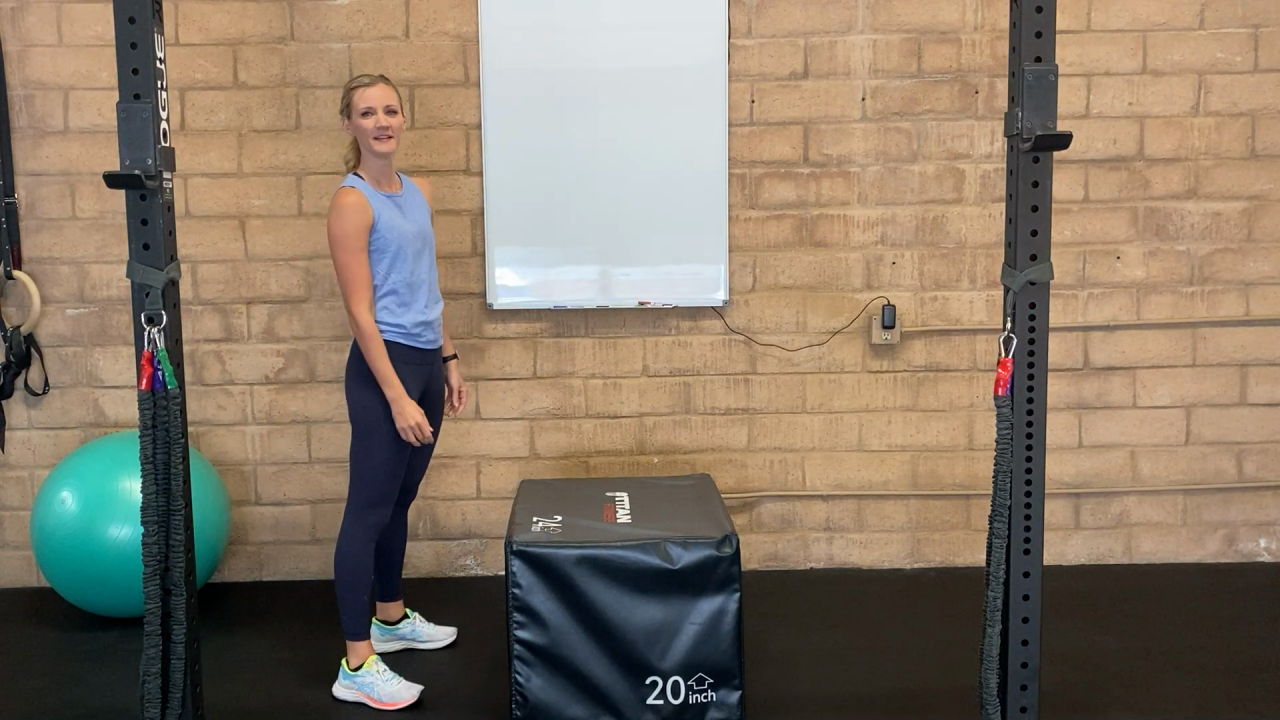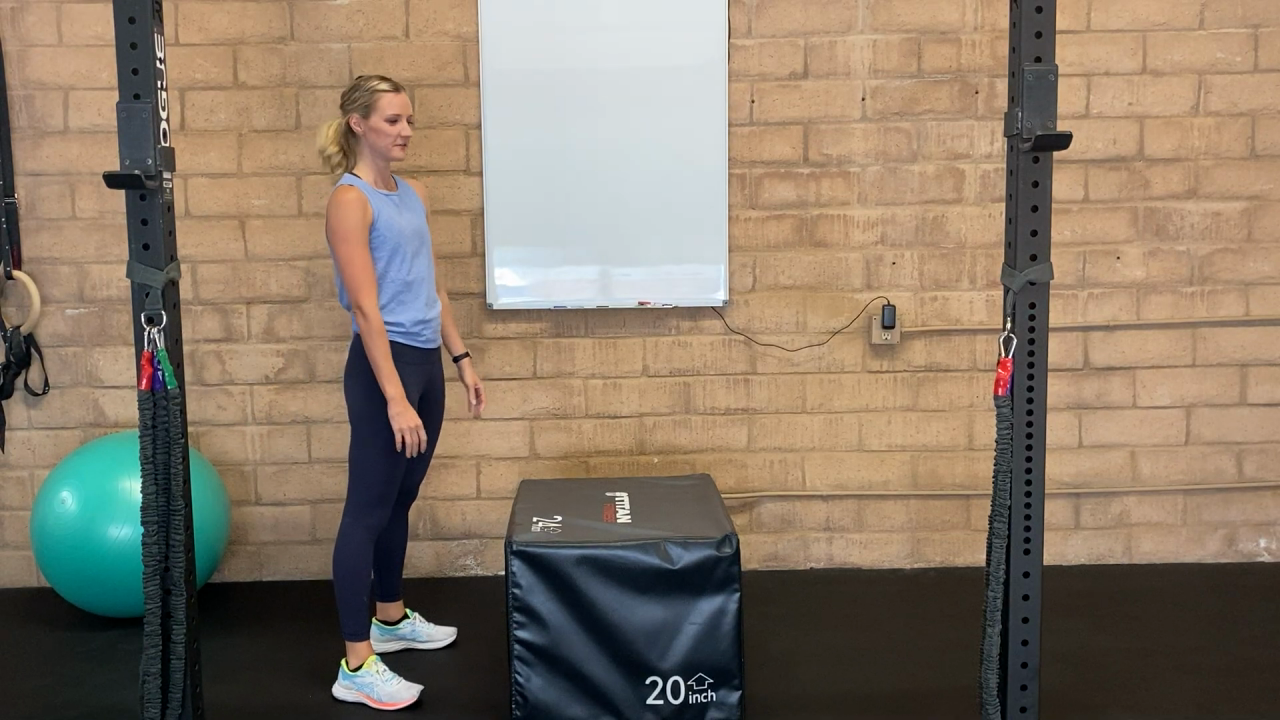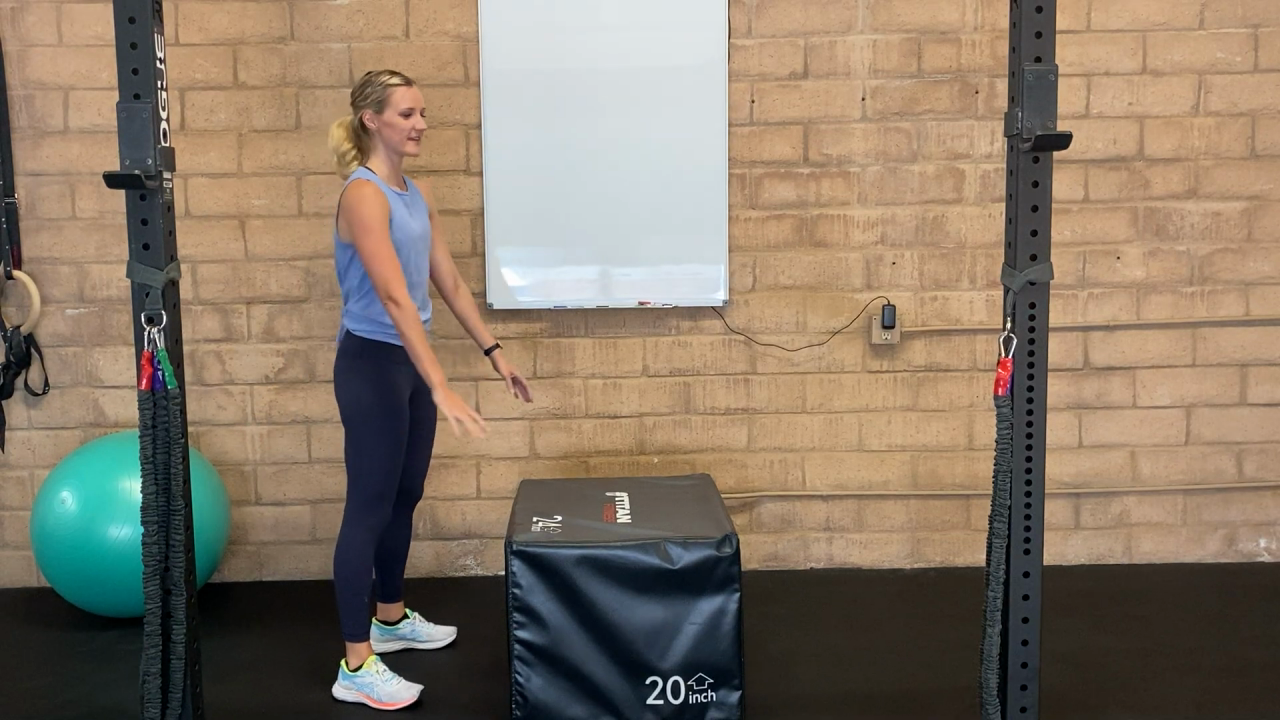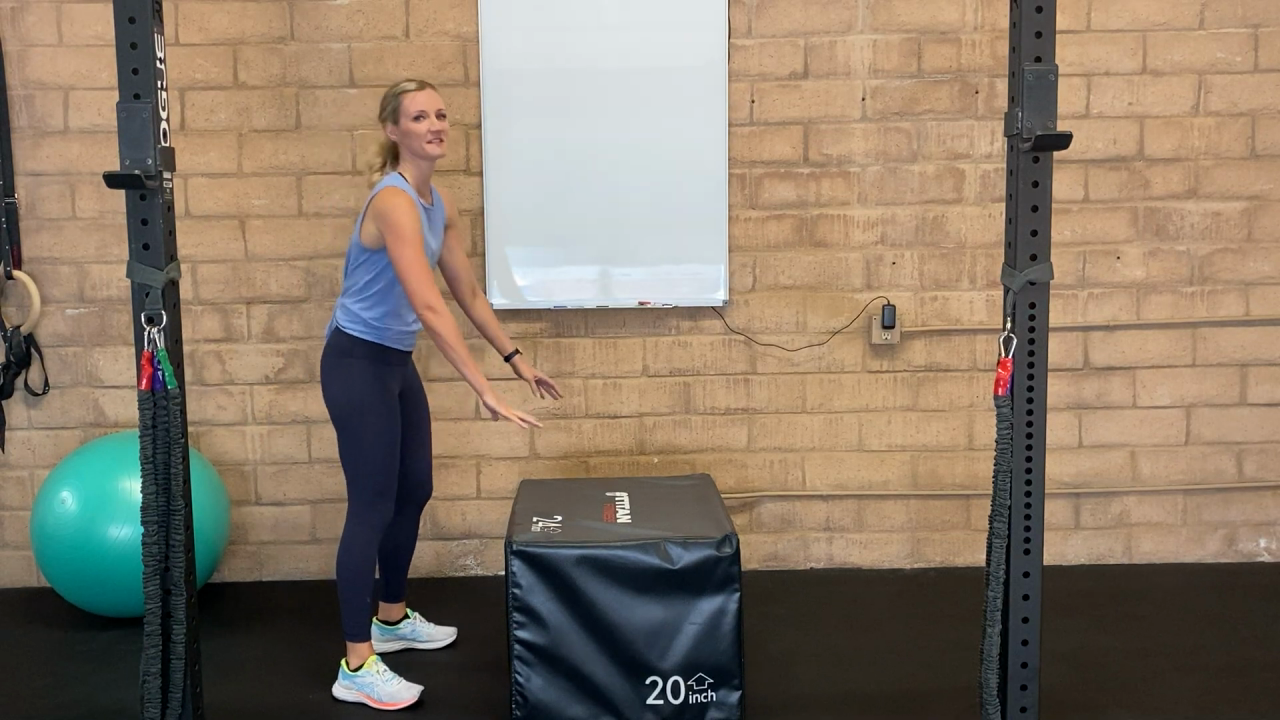
dt=0.3s
person 1, frame 1
left shoulder: (420, 192)
right shoulder: (352, 203)
right elbow: (361, 311)
left wrist: (448, 360)
right wrist: (397, 396)
left hip: (425, 363)
right hip: (383, 368)
left knee: (398, 500)
right knee: (369, 507)
left ankle: (392, 618)
right ankle: (356, 666)
person 1, frame 2
left shoulder: (412, 194)
right shoulder: (349, 199)
right elbow: (366, 308)
left wrist: (462, 360)
right wrist: (394, 397)
left hip: (426, 362)
right hip: (382, 367)
left knee: (400, 500)
right knee: (368, 508)
left ankle: (391, 617)
right ankle: (356, 665)
person 1, frame 3
left shoulder: (418, 195)
right shoulder: (363, 195)
left elbow: (450, 284)
right elbow: (395, 299)
left wrist: (494, 354)
right wrist: (442, 388)
left hip: (406, 362)
right hip: (370, 364)
left knee: (404, 497)
right knee: (369, 506)
left ankle: (390, 618)
right ankle: (356, 666)
person 1, frame 4
left shoulder: (440, 201)
right shoulder: (392, 201)
left elbow: (468, 294)
right elbow: (429, 306)
left wrist: (516, 359)
right wrist: (486, 391)
left hip: (396, 363)
right hip: (357, 364)
left knee: (414, 492)
right knee: (373, 505)
left ankle: (393, 617)
right ankle: (356, 666)
